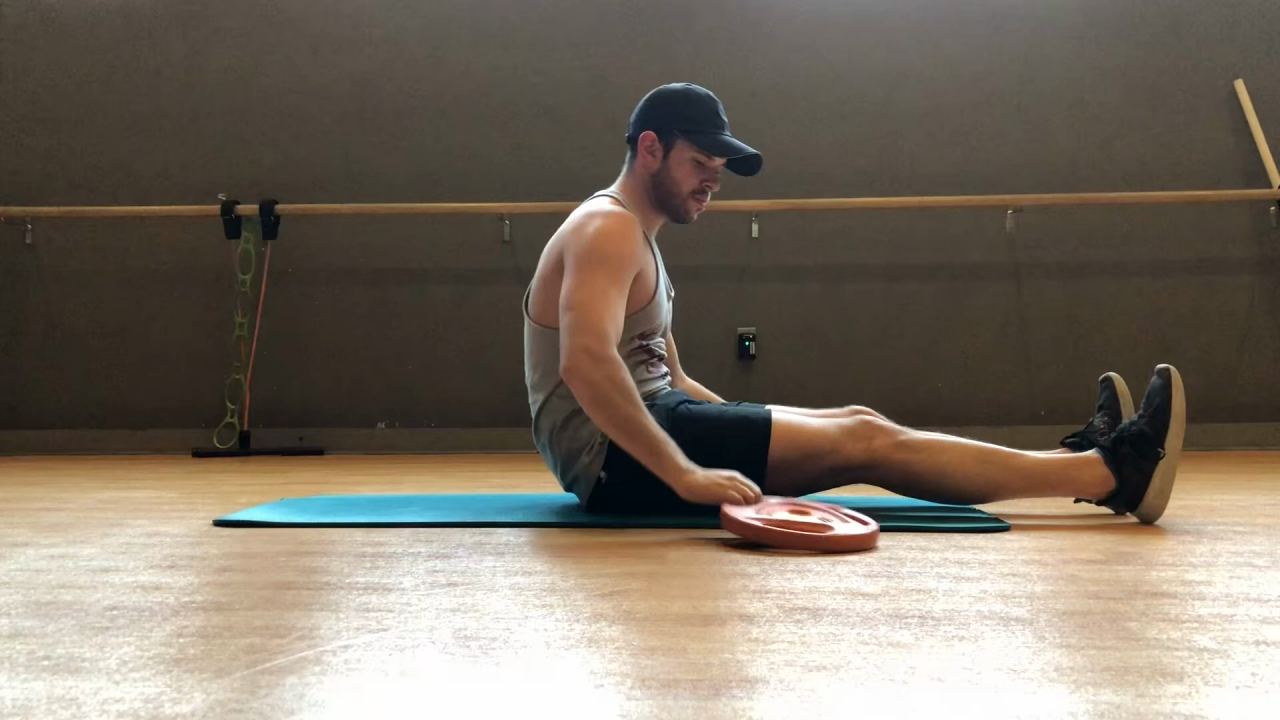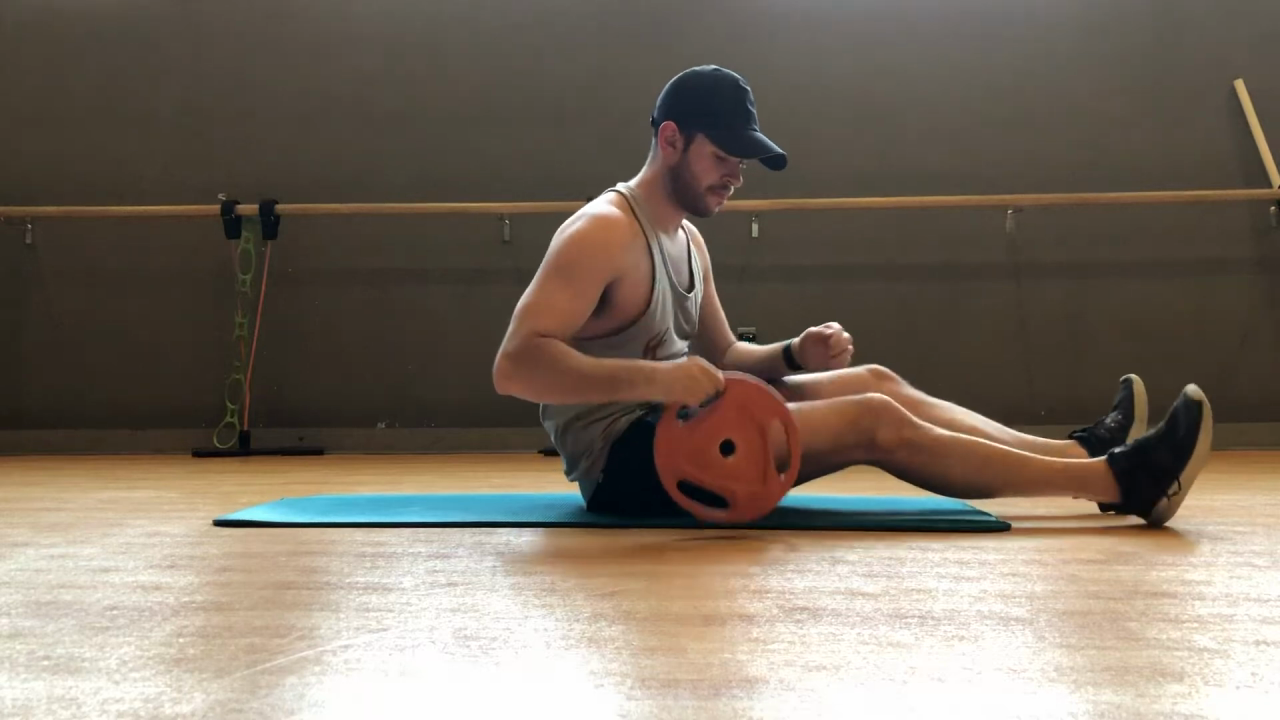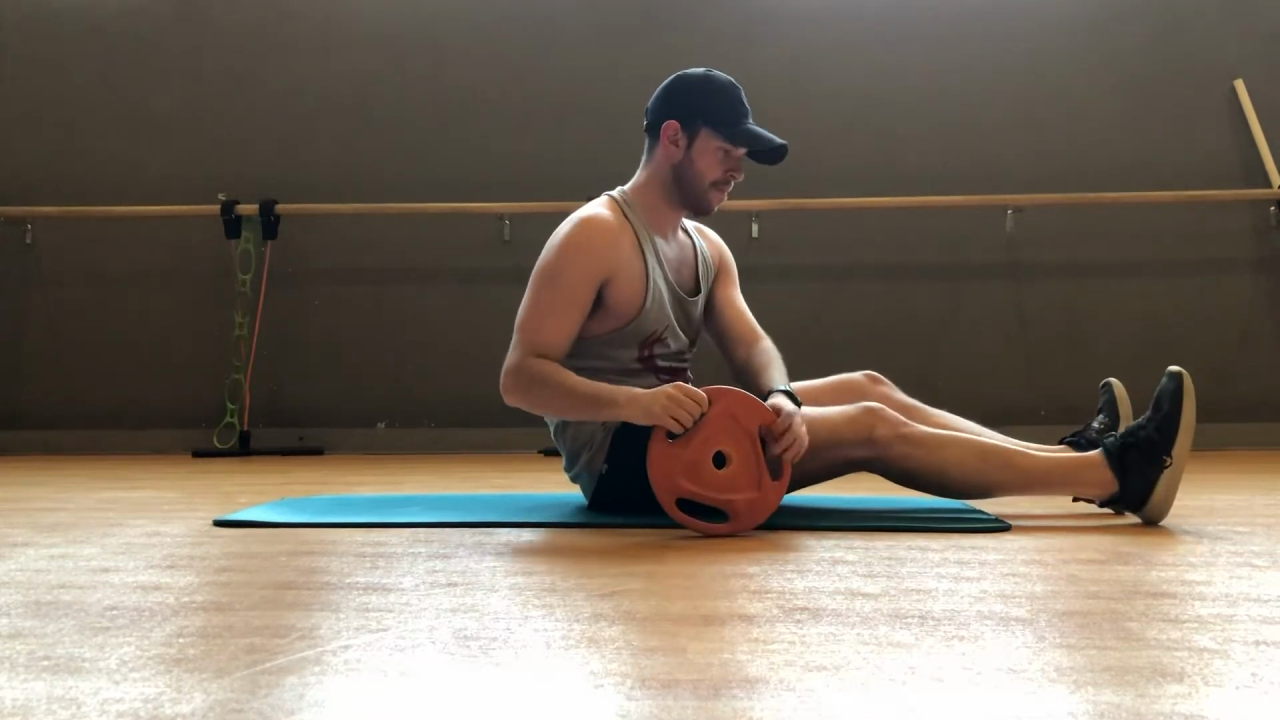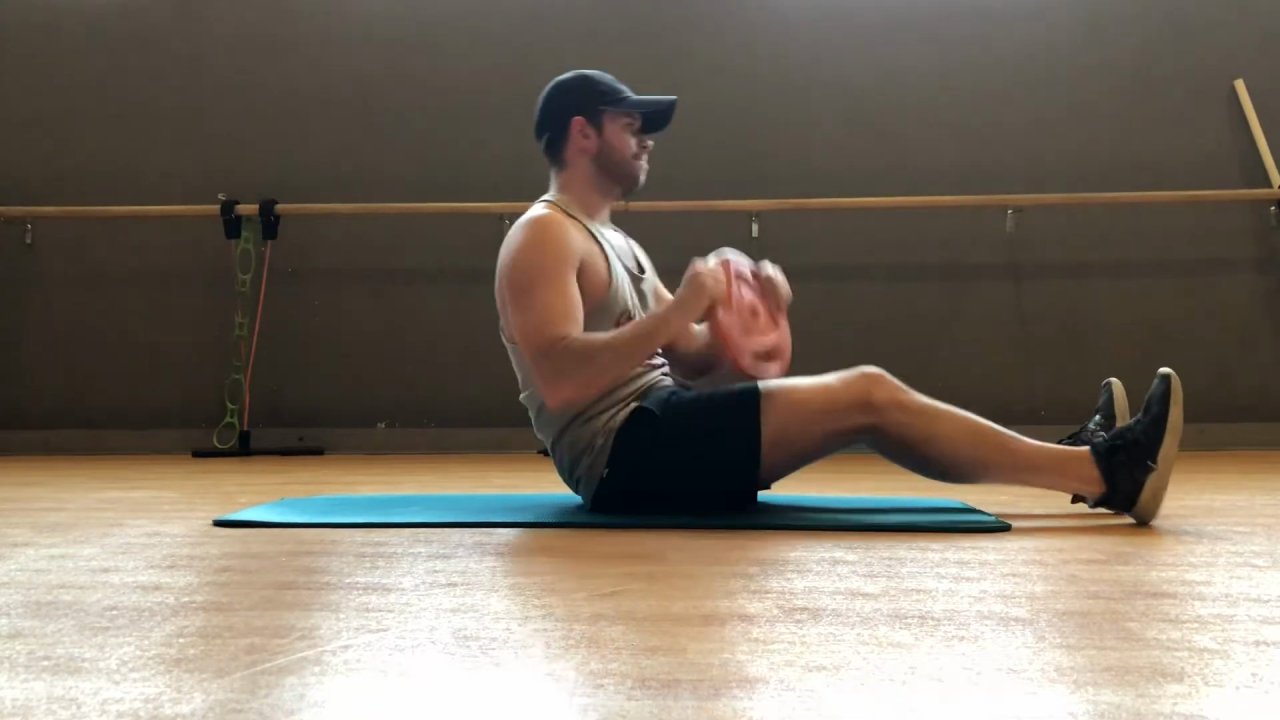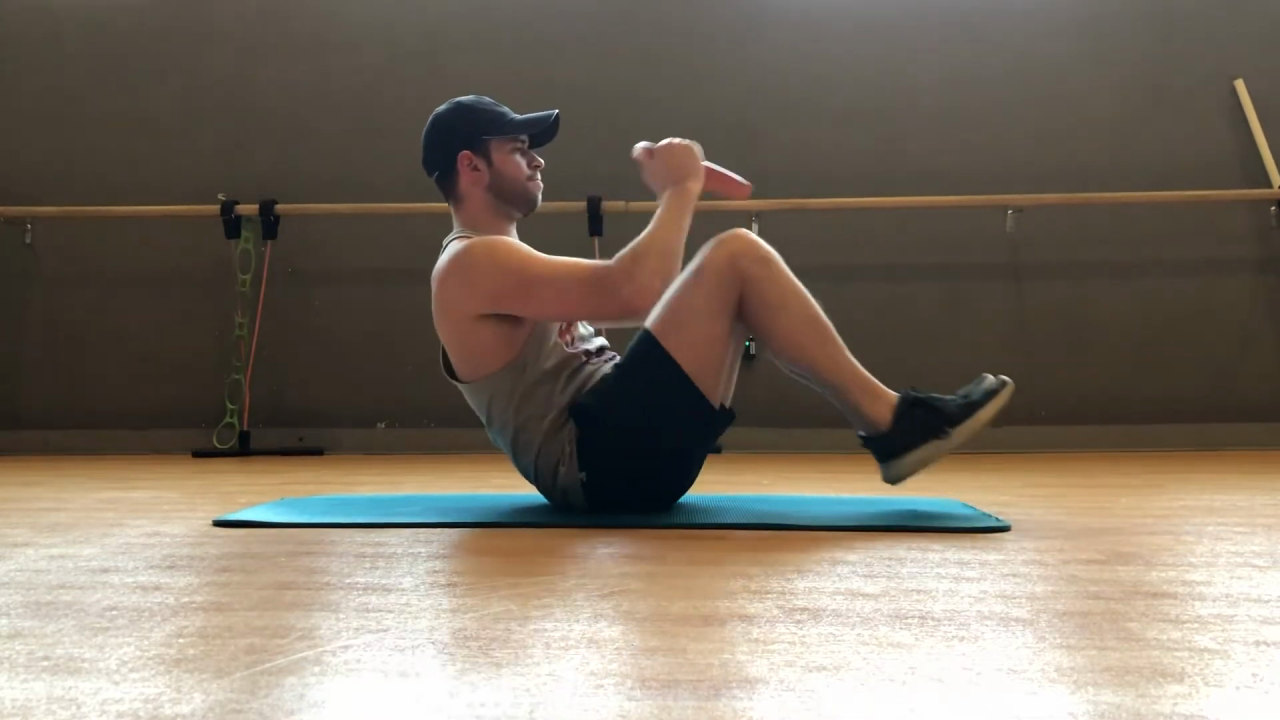
dt=1s
person 1, frame 1
left shoulder: (635, 241)
right shoulder: (606, 230)
right elbow: (585, 366)
left wrist: (771, 429)
right wrist: (683, 474)
left hip: (641, 436)
right hip: (616, 458)
left knee: (856, 423)
right knee: (864, 441)
left ankle: (1079, 461)
right ankle: (1111, 473)
person 1, frame 2
left shoulder: (686, 239)
right shoulder: (603, 233)
left elbow: (721, 358)
right elbow: (514, 366)
left wrist: (797, 354)
right wrist: (652, 377)
right hip: (624, 456)
left knee: (876, 385)
right knee: (875, 422)
left ankle: (1082, 453)
right ankle: (1119, 481)
person 1, frame 3
left shoulder: (706, 246)
right shoulder: (592, 238)
left elbow: (752, 347)
right elbow: (520, 377)
left wrist: (780, 400)
right wrist: (634, 402)
left hip: (672, 437)
right hip: (622, 459)
left knee: (867, 389)
right knee: (870, 429)
left ankle: (1075, 456)
right ankle: (1115, 473)
person 1, frame 4
left shoulder: (614, 243)
right shoulder: (543, 236)
left elbow: (694, 360)
right elbow: (558, 380)
right wrist: (684, 306)
left hip: (652, 442)
right hip: (626, 457)
left knee: (863, 412)
right knee: (867, 391)
left ankle: (1082, 464)
right ankle: (1104, 472)
person 1, frame 5
left shoulder: (503, 259)
right shoulder: (474, 264)
right elbow: (629, 294)
right wrist: (677, 194)
left hip: (623, 450)
right hip: (602, 459)
left knee: (734, 268)
right knee: (737, 254)
left ankle: (890, 421)
right ankle: (891, 420)
